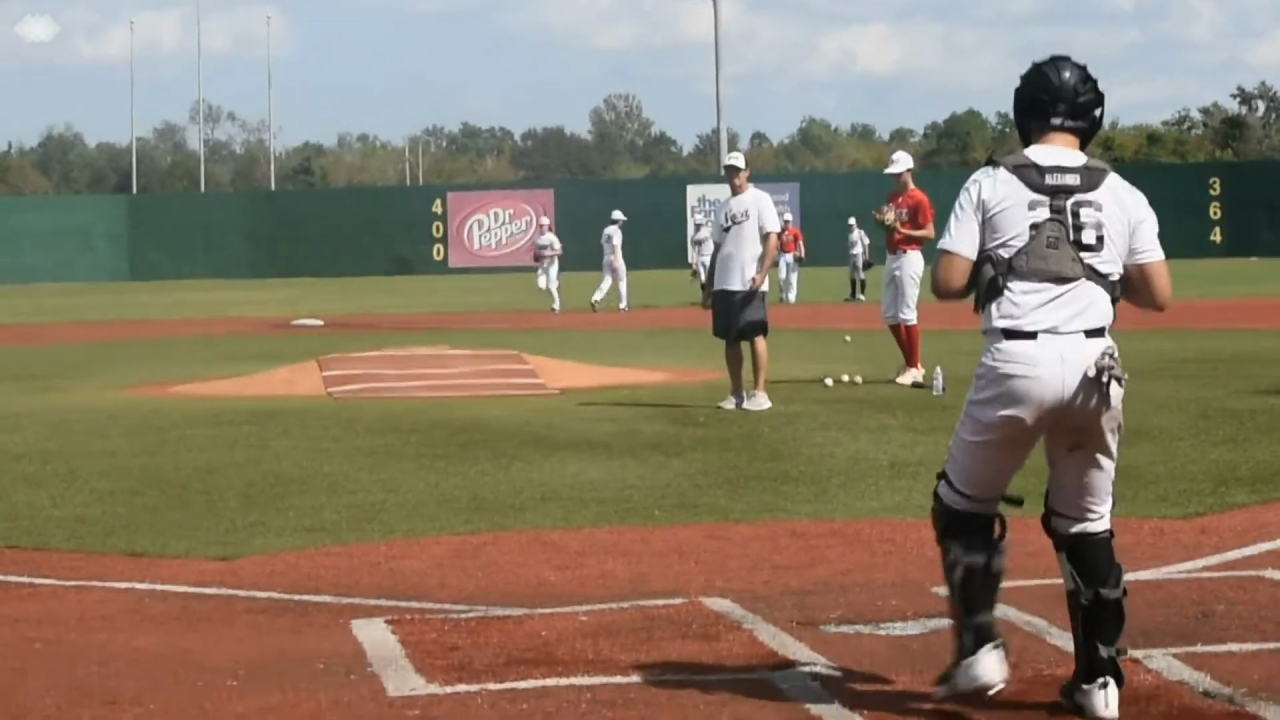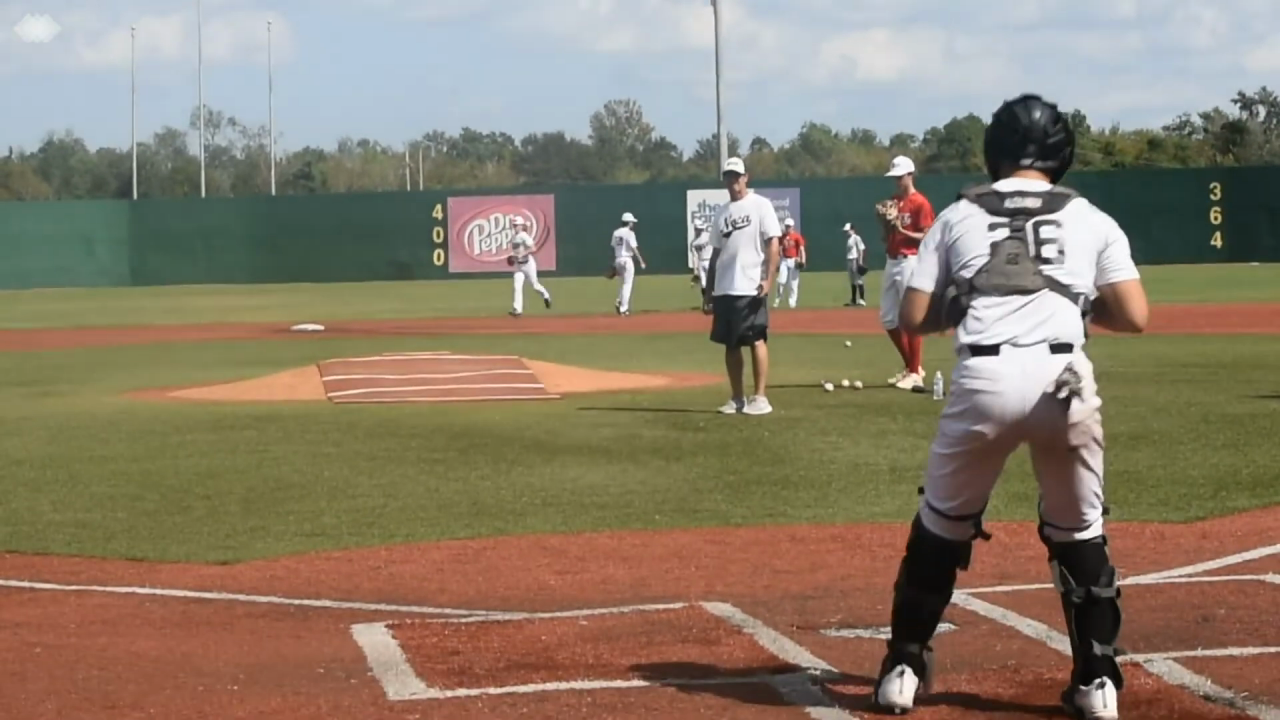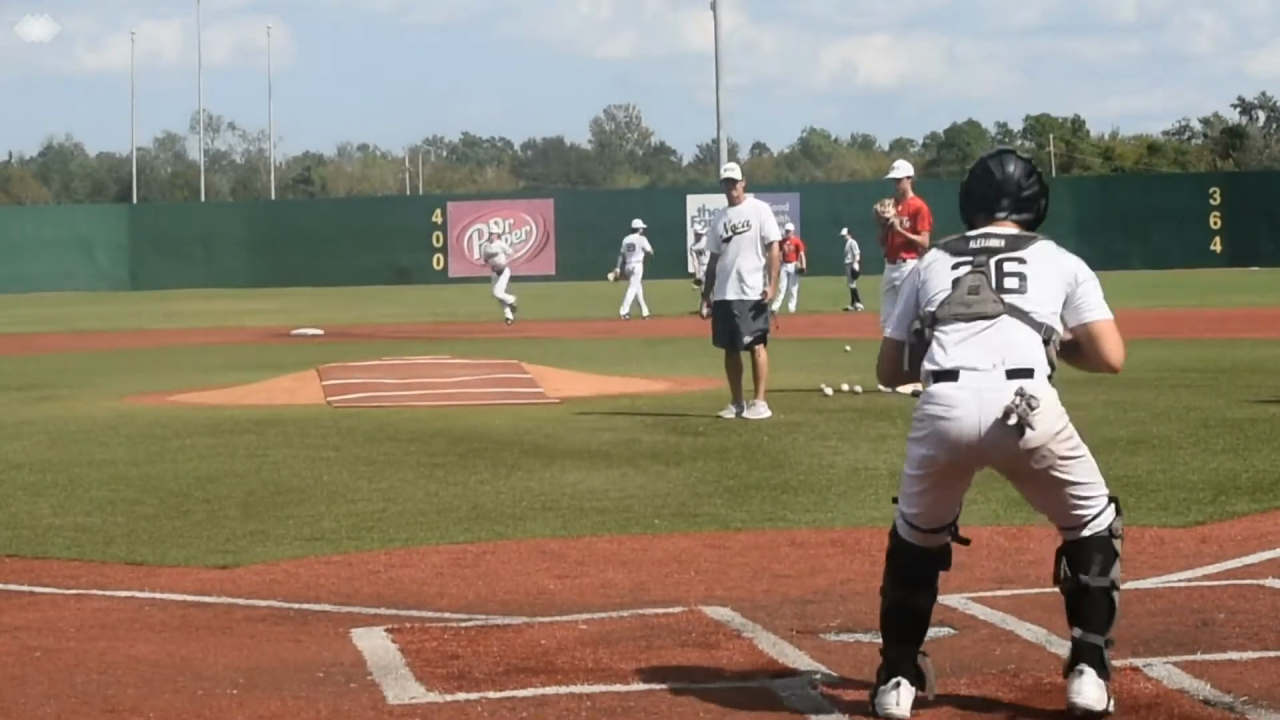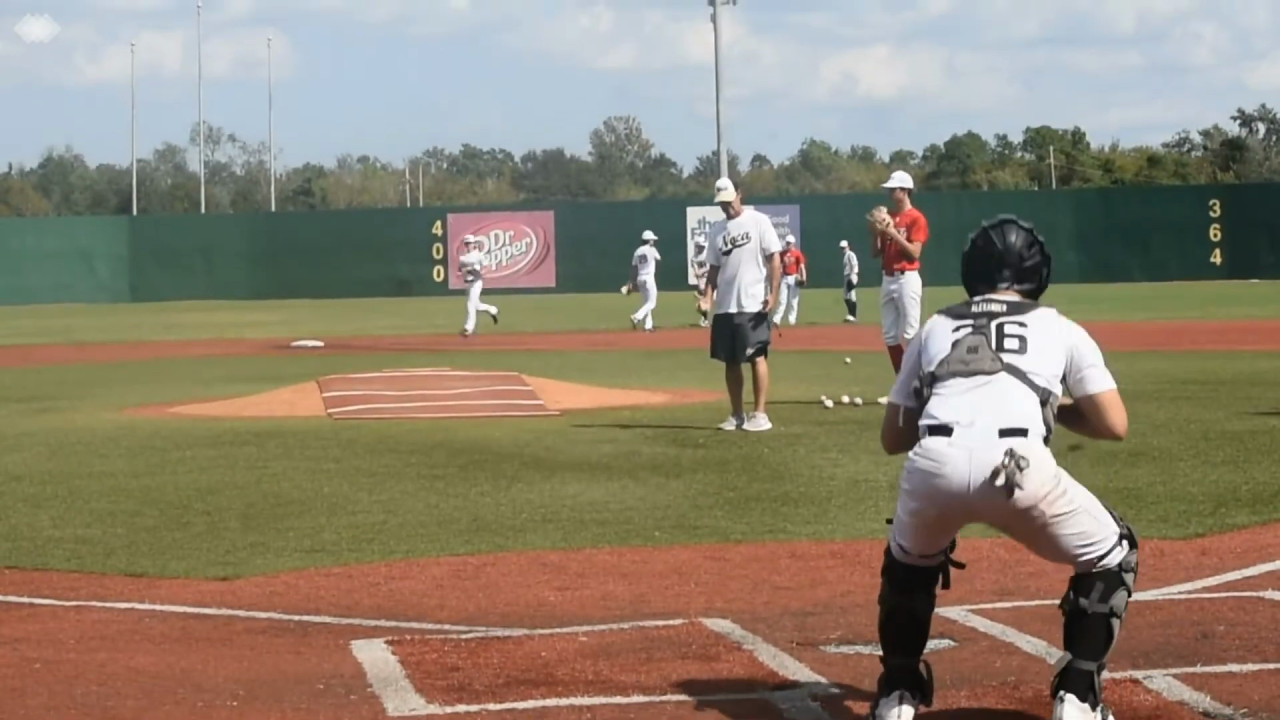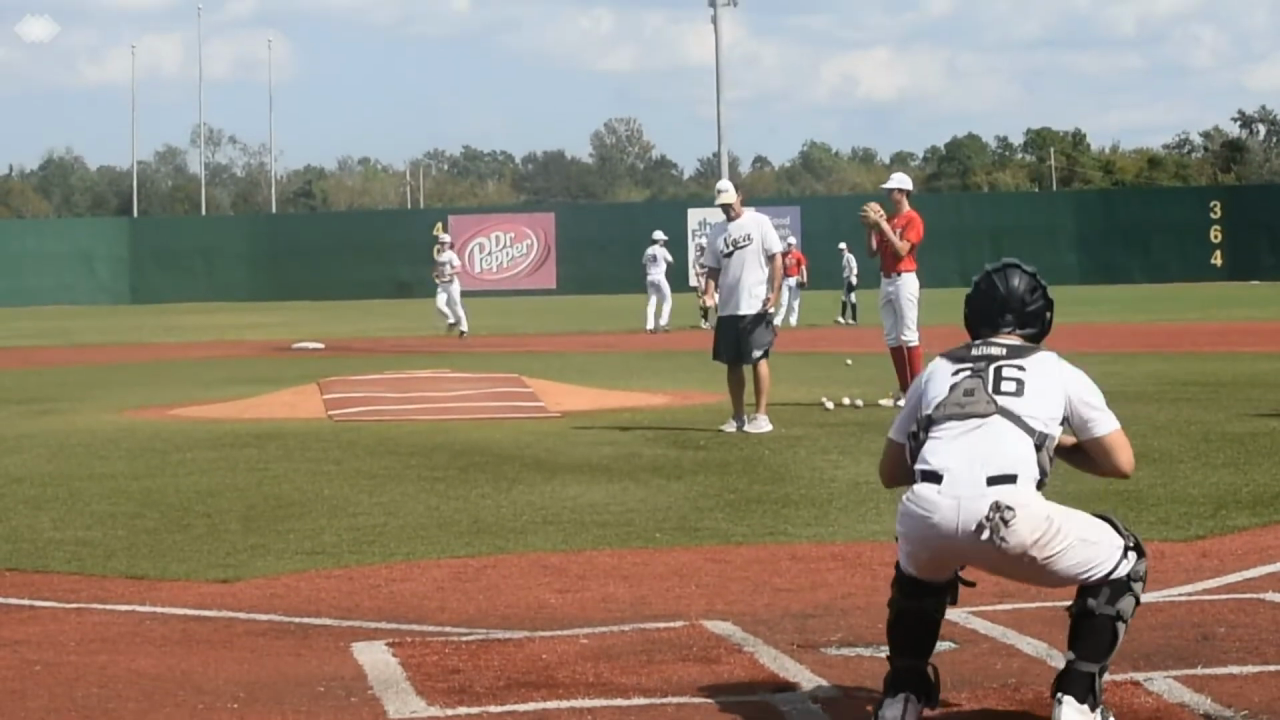
dt=0.2s
person 1, frame 1
left shoulder: (990, 182)
right shoulder: (1122, 192)
left elbow: (947, 282)
right elbow: (1158, 297)
left hip: (1016, 362)
right hip: (1093, 364)
left knee: (962, 505)
right knee: (1087, 524)
left ankle: (979, 647)
person 1, frame 2
left shoulder: (958, 214)
right shoulder: (1091, 218)
left elbow: (913, 316)
right elbow: (1134, 317)
left hip: (982, 380)
right hip: (1062, 379)
left knee: (942, 526)
right knee: (1077, 532)
left ankle: (904, 666)
person 1, frame 3
left shoulder: (932, 262)
right shoulder: (1061, 260)
left elbow: (889, 369)
right elbow: (1110, 357)
left hip: (944, 407)
right hip: (1025, 405)
left knee: (918, 537)
right knee: (1093, 524)
right ankle: (1088, 671)
person 1, frame 4
left shoulder: (936, 326)
right shoulder: (1060, 327)
left elbow: (892, 437)
right elbow: (1115, 425)
left hip: (936, 462)
right hip: (1018, 464)
left knee: (910, 558)
right knee: (1110, 556)
person 1, frame 5
left shoulder: (937, 368)
right shoulder: (1060, 370)
left elbow: (891, 471)
right elbow: (1121, 463)
left hip: (927, 511)
right hip: (1008, 513)
left knee: (919, 567)
right knee: (1121, 564)
person 2, frame 1
left shoulder: (760, 199)
right shoulder: (723, 206)
left elbow: (772, 240)
left wrist: (762, 273)
right wrist: (709, 285)
left hip: (750, 284)
right hip: (724, 285)
left knee: (755, 336)
right knee: (730, 339)
left ankle: (759, 393)
right ankle: (737, 393)
person 2, frame 2
left shoulder: (760, 205)
right shoulder: (722, 212)
left elbow: (773, 245)
left wrist: (769, 279)
right wrist: (709, 291)
left hip: (751, 289)
right hip: (724, 290)
left knee: (756, 341)
right knee: (730, 344)
left ankle: (760, 397)
right ankle: (737, 397)
person 2, frame 3
left shoulder: (759, 209)
right shoulder: (720, 217)
left elbow: (774, 249)
left wrist: (772, 284)
right wrist: (707, 294)
left hip: (752, 293)
right hip: (724, 295)
left knee: (756, 345)
right knee: (730, 348)
left ankle: (760, 402)
right ankle: (737, 402)
person 2, frame 4
left shoulder: (758, 221)
right shoulder: (719, 230)
left elbow: (775, 259)
left wrist: (773, 294)
right wrist: (708, 296)
left hip: (753, 305)
right hip: (725, 307)
left knee: (757, 357)
right knee: (730, 361)
left ankle: (760, 414)
right ankle: (737, 414)
person 2, frame 5
left shoulder: (759, 222)
right shoulder: (718, 231)
left elbow: (776, 259)
right elbow: (713, 269)
left wrist: (774, 293)
right wrist: (709, 294)
left hip: (755, 307)
right hip: (728, 308)
left knee: (758, 359)
right knee: (732, 363)
left ankle: (761, 416)
right ankle: (738, 416)
person 3, frame 1
left shoulder: (919, 199)
right shoulder: (892, 197)
left elbow: (930, 233)
left wrist: (902, 231)
right wrist: (885, 224)
left hip: (909, 258)
right hip: (891, 258)
left knee: (907, 314)
right knee: (889, 314)
left ankle: (914, 369)
right ankle: (910, 363)
person 3, frame 2
left shoulder: (920, 203)
right shoulder: (893, 201)
left wrist: (903, 230)
right wrist: (885, 222)
left hip: (910, 263)
right hip: (891, 262)
right knee: (887, 318)
left ankle: (915, 373)
right ankle: (910, 367)
person 3, frame 3
left shoulder: (919, 207)
left elbow: (925, 243)
left wrist: (901, 230)
right wrist: (883, 224)
left hip: (909, 267)
right hip: (890, 267)
right knee: (888, 322)
left ankle: (915, 379)
person 3, frame 4
left shoulder: (915, 218)
right shoulder: (889, 219)
left elbow: (915, 252)
right elbow: (876, 253)
left wrist: (893, 233)
right wrist: (876, 232)
left hip: (907, 280)
right hip: (887, 280)
left knee: (910, 334)
right knee: (891, 336)
person 3, frame 5
left shoulder: (912, 219)
right shoulder: (887, 220)
left elbow: (902, 250)
right elbow: (873, 252)
left wrist: (885, 227)
right wrist: (872, 227)
left hip: (904, 280)
right hip: (886, 281)
left knee: (908, 336)
right knee: (891, 338)
right ankle: (903, 391)
